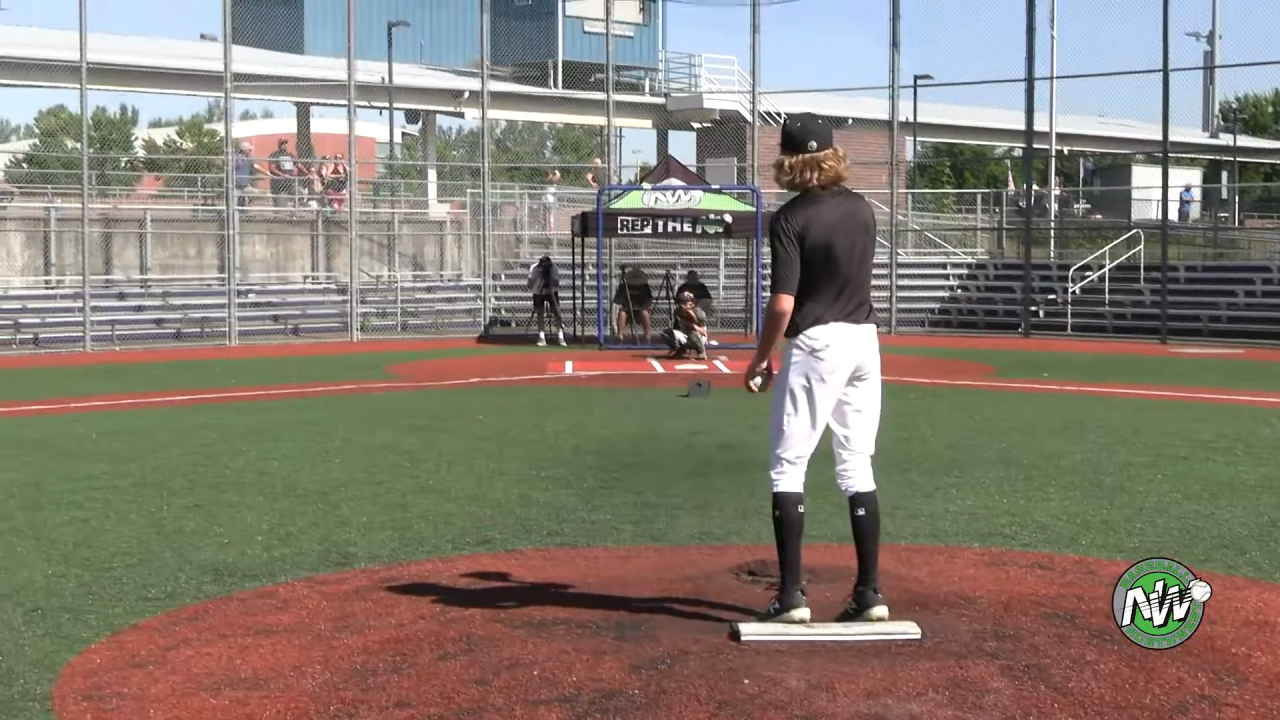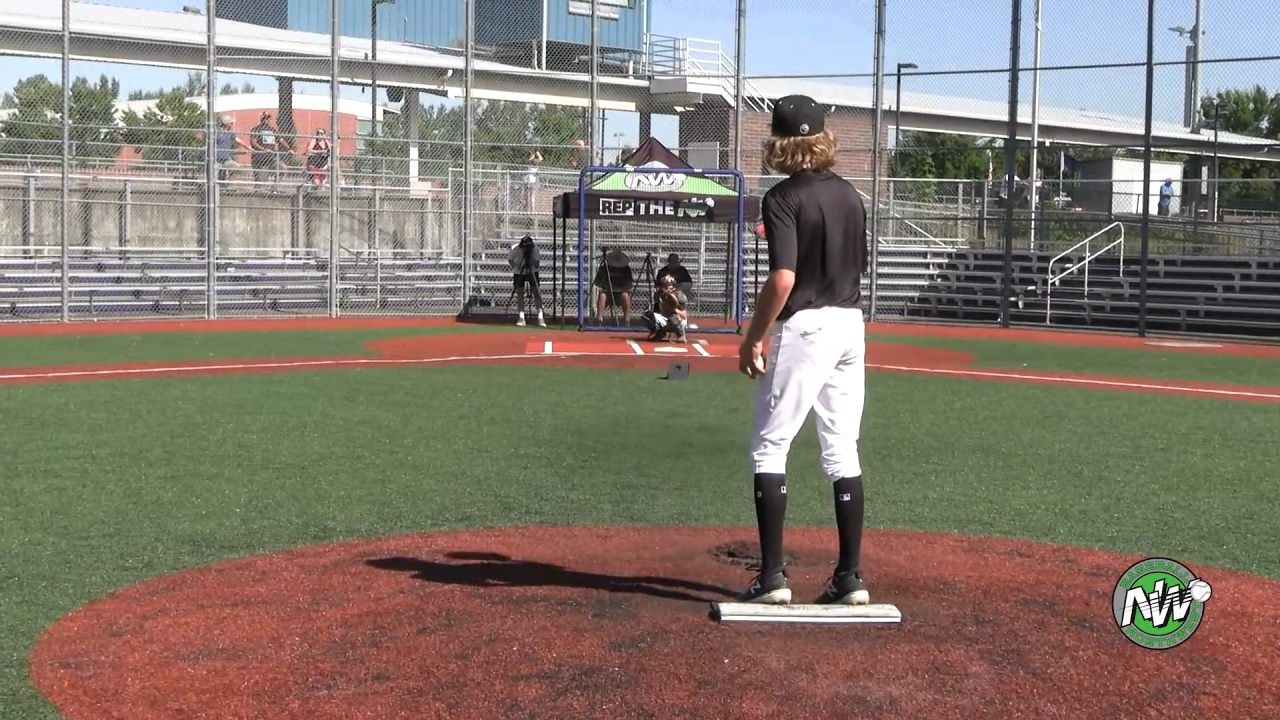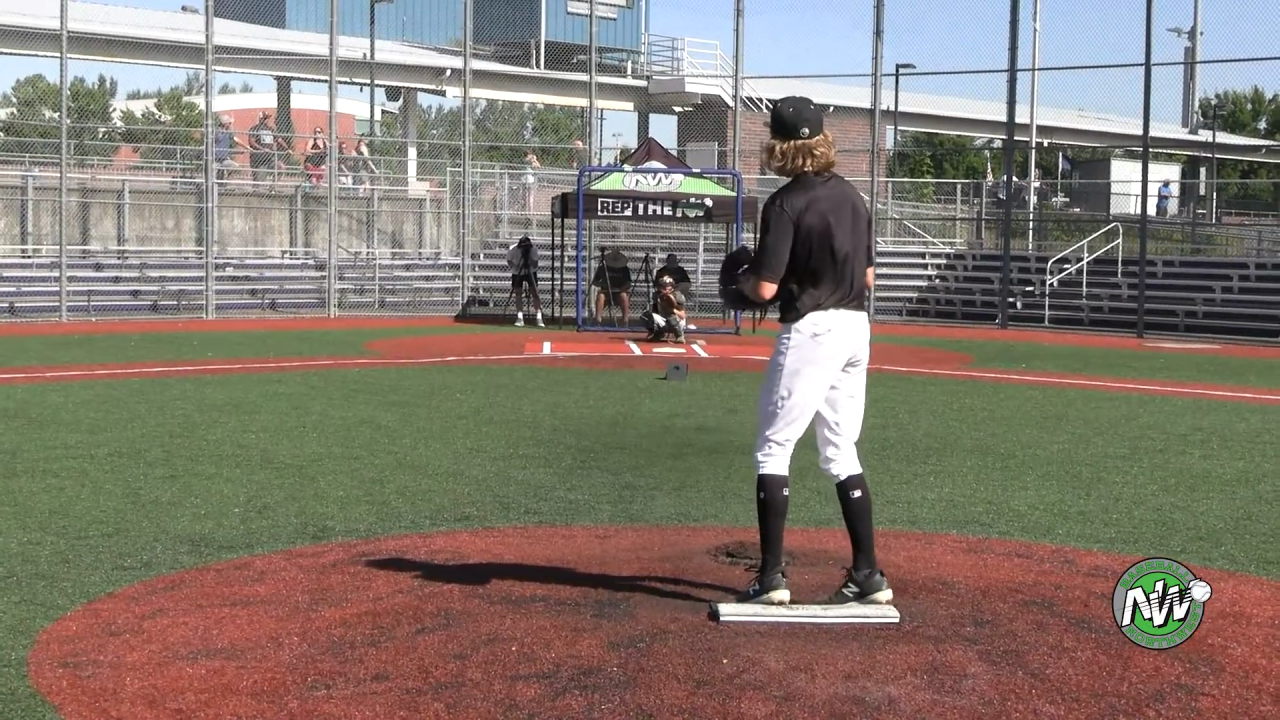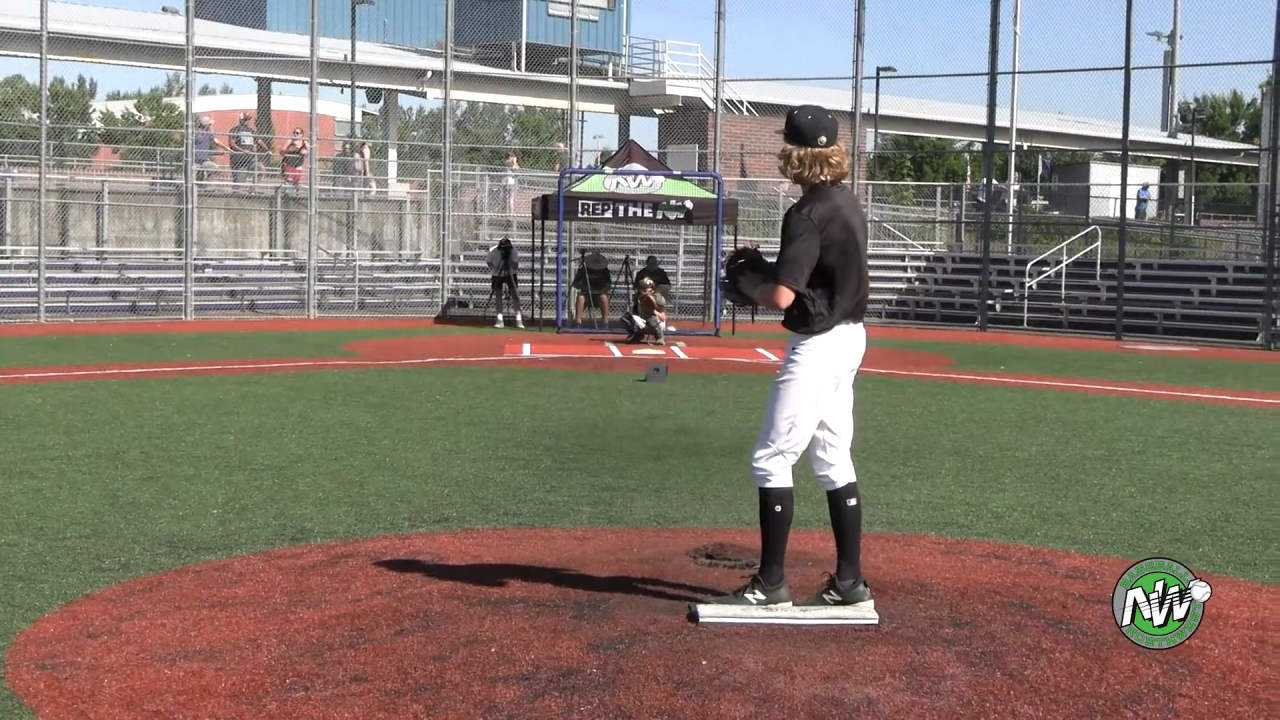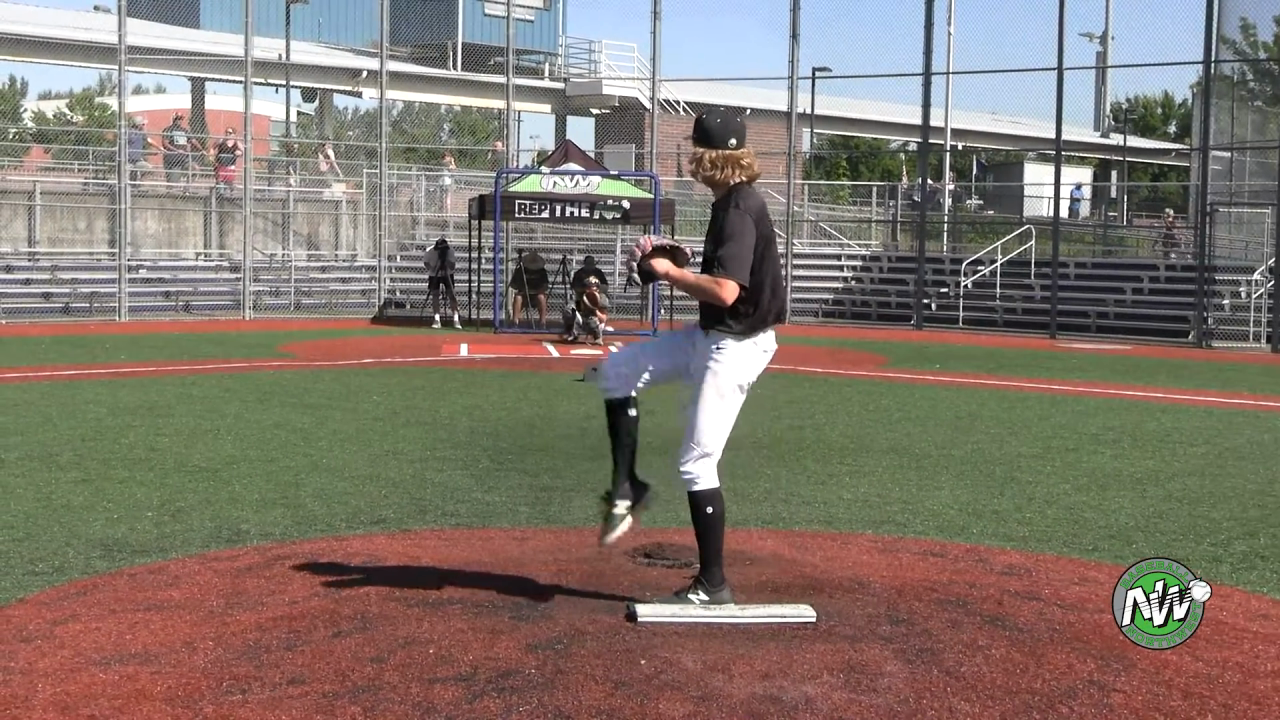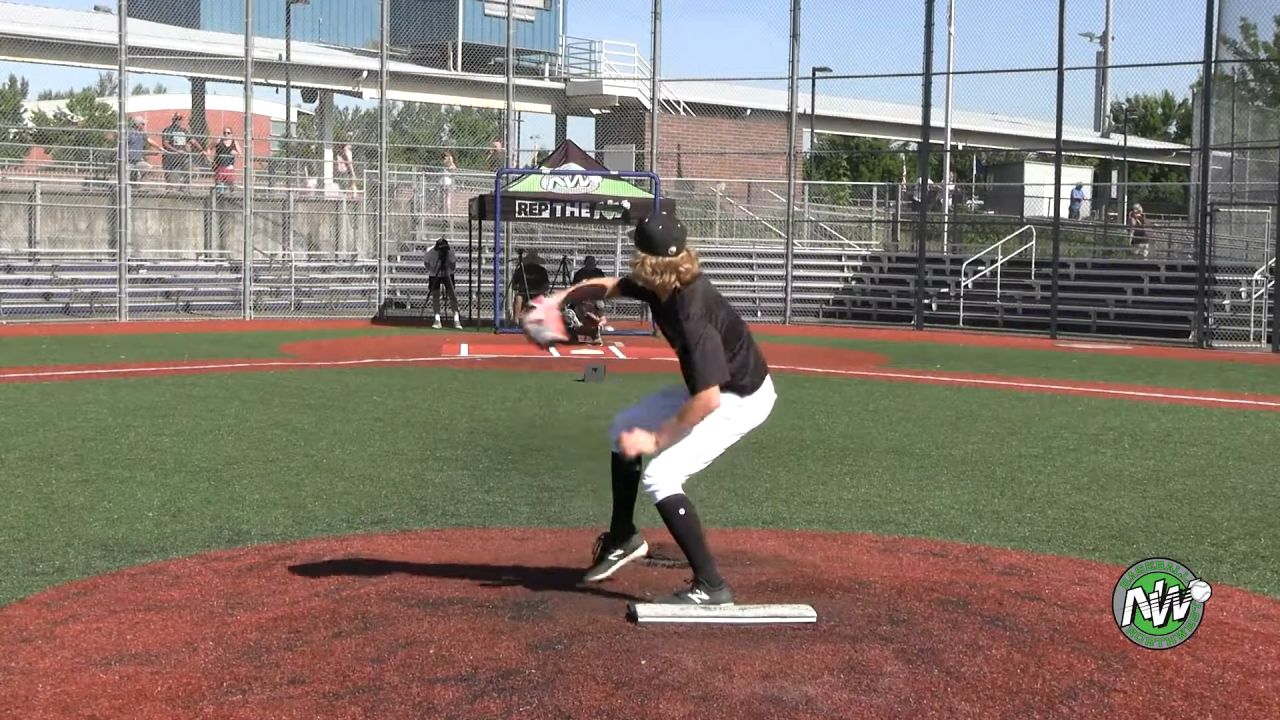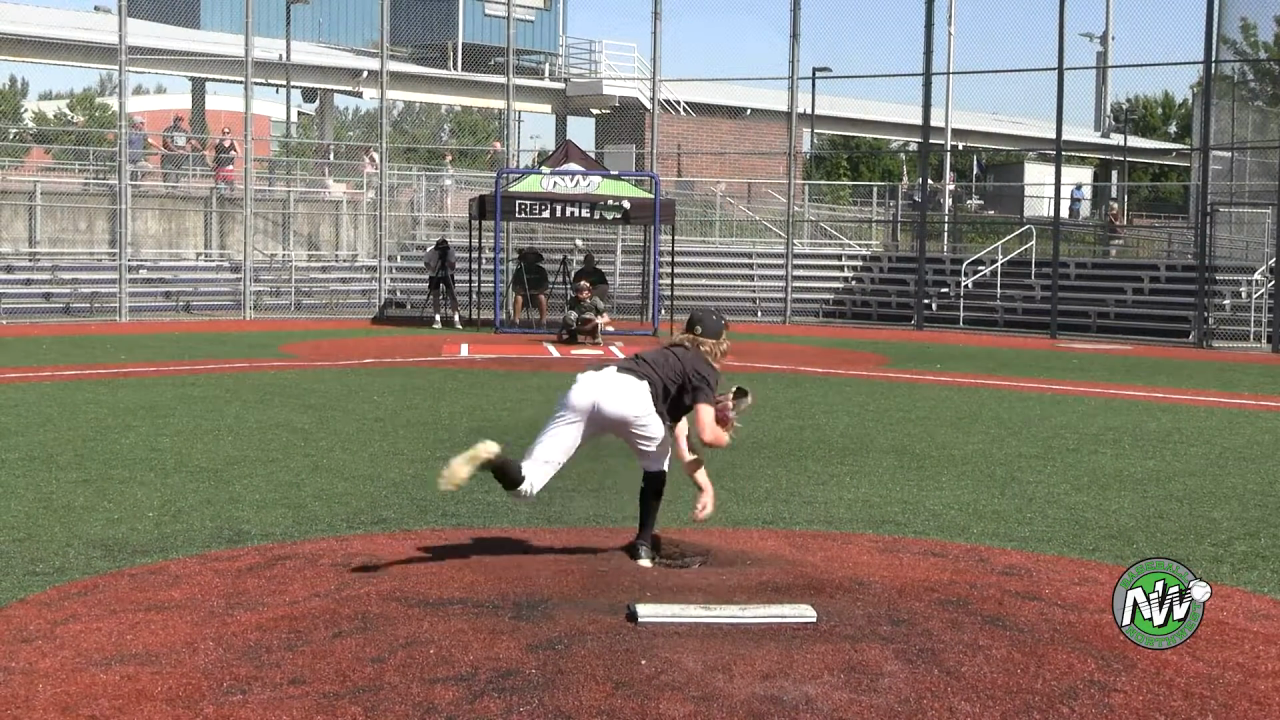
dt=0.7s
person 1, frame 1
left shoulder: (791, 218)
right shoulder: (861, 209)
left elbow: (783, 302)
left wrist: (761, 357)
left hip: (817, 345)
right hip: (864, 340)
left knee: (787, 467)
right knee: (857, 467)
left ankle: (791, 596)
right ankle: (869, 592)
person 1, frame 2
left shoulder: (783, 197)
right shoulder: (850, 195)
left elbow: (782, 279)
left wrist: (753, 338)
left hip: (804, 328)
right hip: (851, 324)
left knee: (769, 448)
right knee: (842, 451)
left ankle: (773, 576)
right ankle: (850, 576)
person 1, frame 3
left shoulder: (785, 203)
right shoulder: (850, 196)
left elbow: (765, 287)
right elbow: (868, 276)
left wrist: (743, 278)
left hip: (810, 332)
right hip: (856, 327)
left knee: (772, 451)
right knee: (841, 454)
left ankle: (770, 577)
right ankle: (867, 575)
person 1, frame 4
left shoulder: (807, 213)
right shoulder: (849, 203)
left elbow: (780, 297)
left wrist: (748, 281)
right wrist: (771, 275)
left hip: (817, 345)
right hip: (848, 337)
left knee: (772, 460)
right knee: (834, 460)
left ankle: (771, 584)
right ankle: (850, 582)
person 1, frame 5
left shoulder: (741, 209)
right shoulder: (731, 202)
left elbow: (726, 290)
left wrist: (669, 271)
right wrist: (673, 267)
left hip: (734, 346)
right hip: (713, 334)
left knee: (697, 464)
right knee: (615, 372)
left ankle: (713, 585)
right ankle: (626, 485)
person 1, frame 6
left shoulder: (694, 313)
right shoulder: (656, 286)
left elbow: (707, 397)
right elbow: (610, 286)
left wrist: (656, 440)
right wrist: (560, 297)
left hip: (739, 400)
right hip: (712, 387)
left knee: (660, 478)
right knee: (625, 426)
left ankle: (711, 586)
right ankle: (622, 538)
person 1, frame 7
left shoulder: (669, 355)
right shoulder: (700, 371)
left elbow: (681, 441)
right elbow: (705, 435)
left wrist: (704, 484)
right wrist: (724, 438)
left hip: (588, 385)
right hip: (632, 395)
left knee: (525, 481)
right knee: (656, 460)
left ankle: (491, 458)
right ankle: (645, 543)
